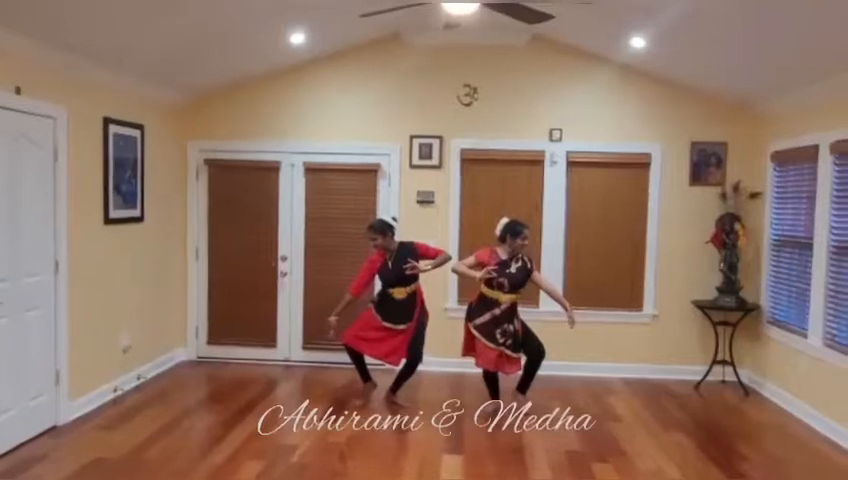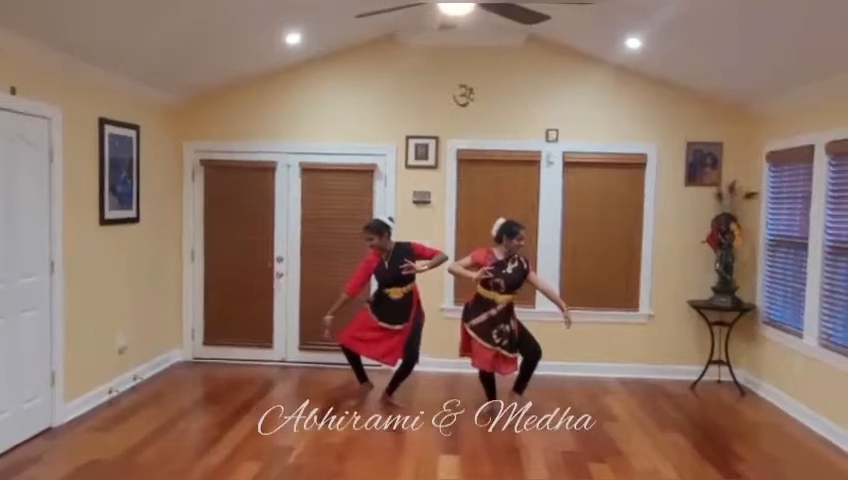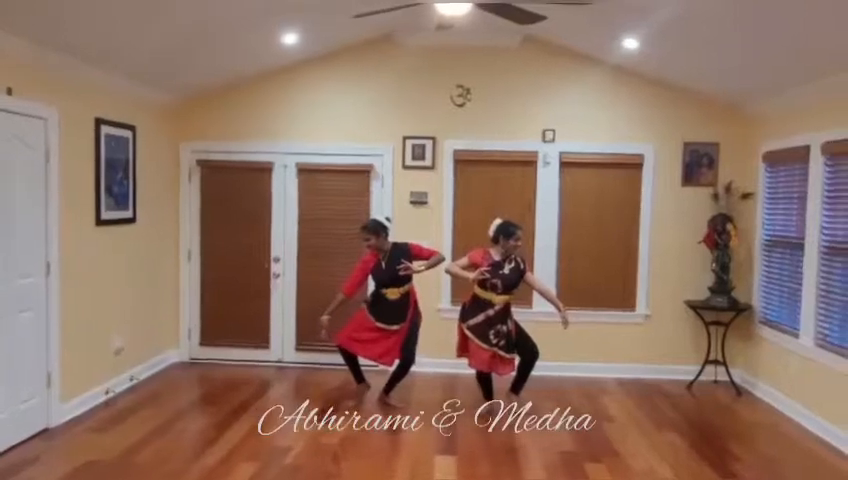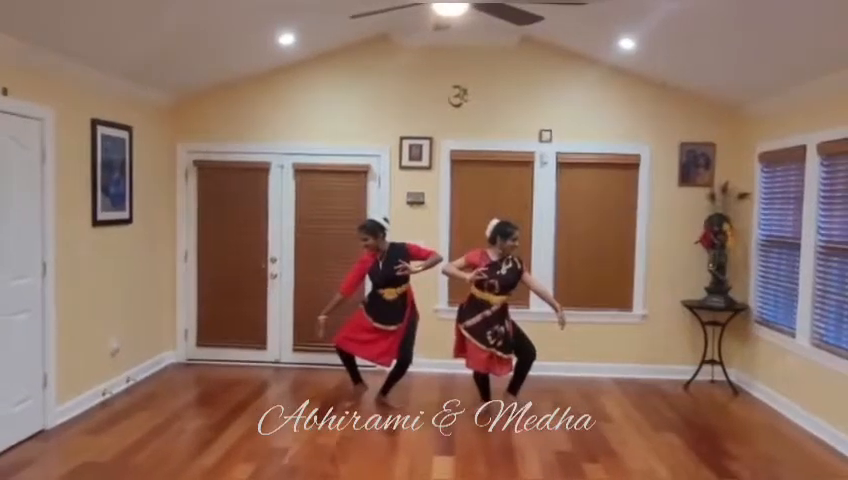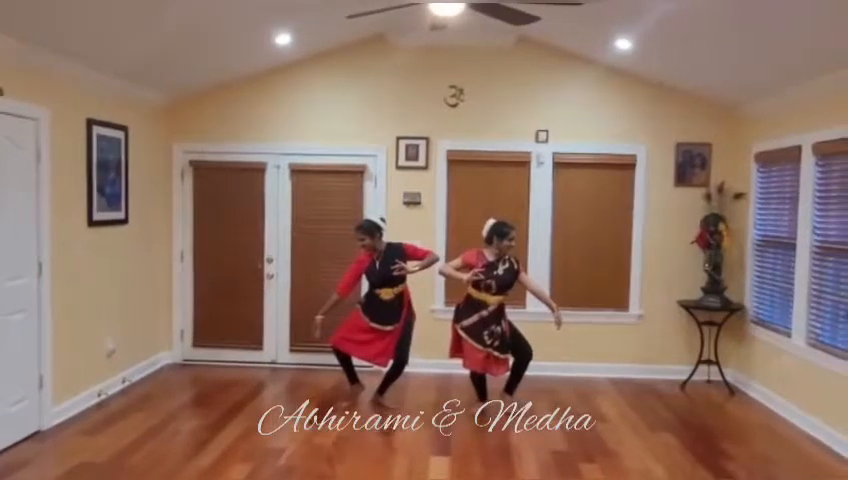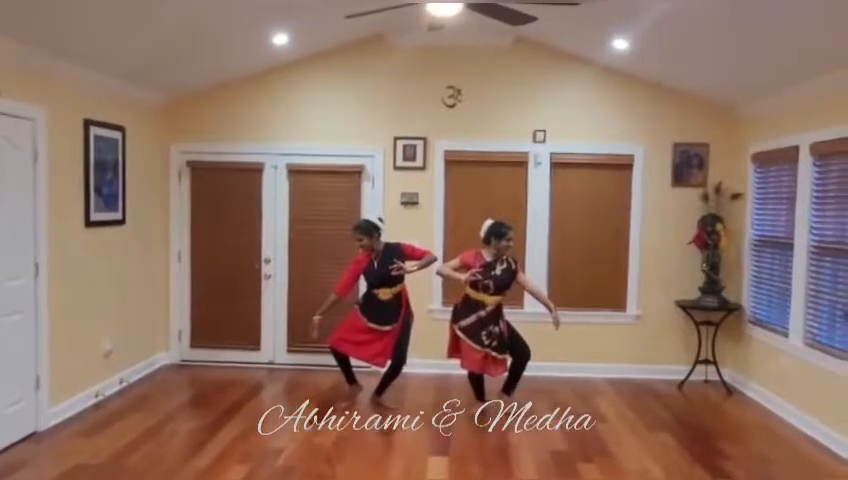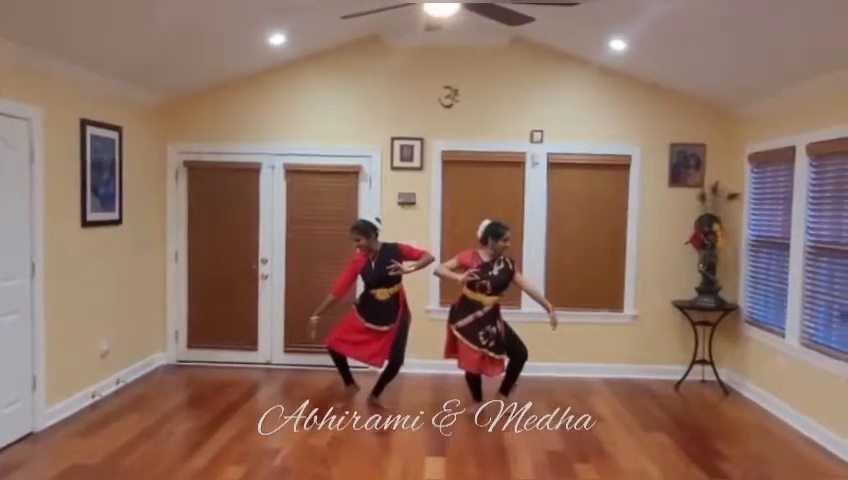
dt=0.1s
person 1, frame 1
left shoulder: (412, 249)
right shoulder: (375, 260)
left elbow: (445, 256)
right elbow: (356, 288)
left wrist: (426, 267)
right wrist: (335, 315)
left hip: (411, 311)
right hip: (384, 309)
left knee: (414, 357)
right knee: (351, 341)
left ankle: (392, 393)
right ankle: (368, 383)
person 1, frame 2
left shoulder: (408, 249)
right shoulder: (371, 260)
left elbow: (442, 256)
right elbow: (351, 288)
left wrist: (422, 268)
right wrist: (330, 314)
left hip: (407, 311)
right hip: (380, 309)
left knee: (411, 358)
right knee: (347, 341)
left ankle: (388, 394)
right ankle: (364, 384)
person 1, frame 3
left shoulder: (406, 250)
right shoulder: (368, 260)
left elbow: (439, 256)
right elbow: (348, 288)
left wrist: (420, 268)
right wrist: (327, 314)
left hip: (404, 312)
right hip: (377, 309)
left knee: (407, 358)
right knee: (344, 342)
left ankle: (385, 394)
right ankle: (361, 384)
person 1, frame 4
left shoulder: (403, 250)
right shoulder: (366, 260)
left elbow: (436, 257)
right elbow: (346, 288)
left wrist: (417, 268)
right wrist: (324, 314)
left hip: (401, 312)
right hip: (374, 310)
left knee: (405, 359)
right knee: (342, 342)
left ankle: (382, 395)
right ankle: (358, 385)
person 1, frame 5
left shoulder: (399, 250)
right shoulder: (363, 260)
left elbow: (433, 257)
right elbow: (342, 288)
left wrist: (414, 269)
right wrist: (321, 314)
left hip: (398, 312)
right hip: (371, 310)
left knee: (401, 359)
right knee: (339, 342)
left ankle: (379, 395)
right ankle: (355, 385)
person 1, frame 6
left shoulder: (398, 250)
right shoulder: (361, 260)
left elbow: (431, 257)
right elbow: (341, 289)
left wrist: (412, 268)
right wrist: (319, 315)
left hip: (396, 312)
right hip: (369, 310)
left knee: (399, 359)
right knee: (337, 343)
left ankle: (377, 395)
right ankle: (353, 385)
person 1, frame 7
left shoulder: (395, 250)
right shoulder: (358, 260)
left elbow: (429, 257)
right elbow: (338, 289)
left wrist: (410, 269)
right wrist: (316, 315)
left hip: (394, 313)
right hip: (366, 310)
left knee: (396, 360)
right knee: (334, 343)
left ankle: (374, 396)
right ankle: (350, 385)
person 2, frame 1
left shoulder: (524, 263)
right shoulder: (488, 255)
left elbow: (545, 285)
right elbow: (456, 266)
left wrist: (566, 307)
right wrist: (477, 275)
left hip: (509, 317)
right hip: (485, 315)
left knee: (537, 352)
right knee: (489, 360)
left ankle: (520, 392)
right ankle: (494, 400)
person 2, frame 2
left shoulder: (521, 263)
right shoulder: (484, 255)
left elbow: (542, 285)
right elbow: (453, 267)
left wrist: (563, 307)
right wrist: (473, 275)
left hip: (505, 317)
right hip: (481, 315)
left knee: (533, 352)
right knee: (485, 361)
left ankle: (517, 393)
right ankle: (491, 400)
person 2, frame 3
left shoulder: (517, 263)
right shoulder: (481, 256)
left elbow: (538, 286)
right elbow: (450, 268)
left wrist: (560, 307)
right wrist: (470, 276)
left hip: (502, 318)
right hip: (478, 316)
left knee: (530, 353)
right knee: (483, 362)
left ankle: (514, 393)
right ankle: (488, 401)
person 2, frame 4
left shoulder: (515, 264)
right shoulder: (478, 257)
left elbow: (536, 286)
right elbow: (447, 268)
left wrist: (557, 308)
right wrist: (467, 276)
left hip: (499, 318)
right hip: (475, 316)
left knee: (528, 353)
right knee: (480, 362)
left ankle: (511, 394)
right ankle: (486, 401)
person 2, frame 5
left shoulder: (511, 264)
right shoulder: (475, 257)
left elbow: (532, 286)
right elbow: (443, 269)
left wrist: (553, 308)
right wrist: (464, 277)
left hip: (496, 317)
right hip: (472, 316)
left knee: (525, 353)
right knee: (477, 362)
left ankle: (508, 393)
right ankle: (482, 401)
person 2, frame 6
left shoulder: (509, 264)
right shoulder: (472, 257)
left elbow: (530, 286)
right elbow: (441, 269)
left wrist: (551, 308)
right wrist: (462, 277)
left hip: (493, 318)
right hip: (470, 316)
left knee: (523, 353)
right knee: (475, 362)
left ankle: (506, 393)
right ankle: (480, 401)
person 2, frame 7
left shoulder: (506, 264)
right shoulder: (470, 257)
left elbow: (527, 287)
right elbow: (438, 269)
left wrist: (549, 308)
right wrist: (459, 277)
left hip: (491, 318)
right hip: (467, 316)
left knee: (520, 353)
right knee: (472, 362)
left ankle: (503, 394)
right ankle: (477, 401)
